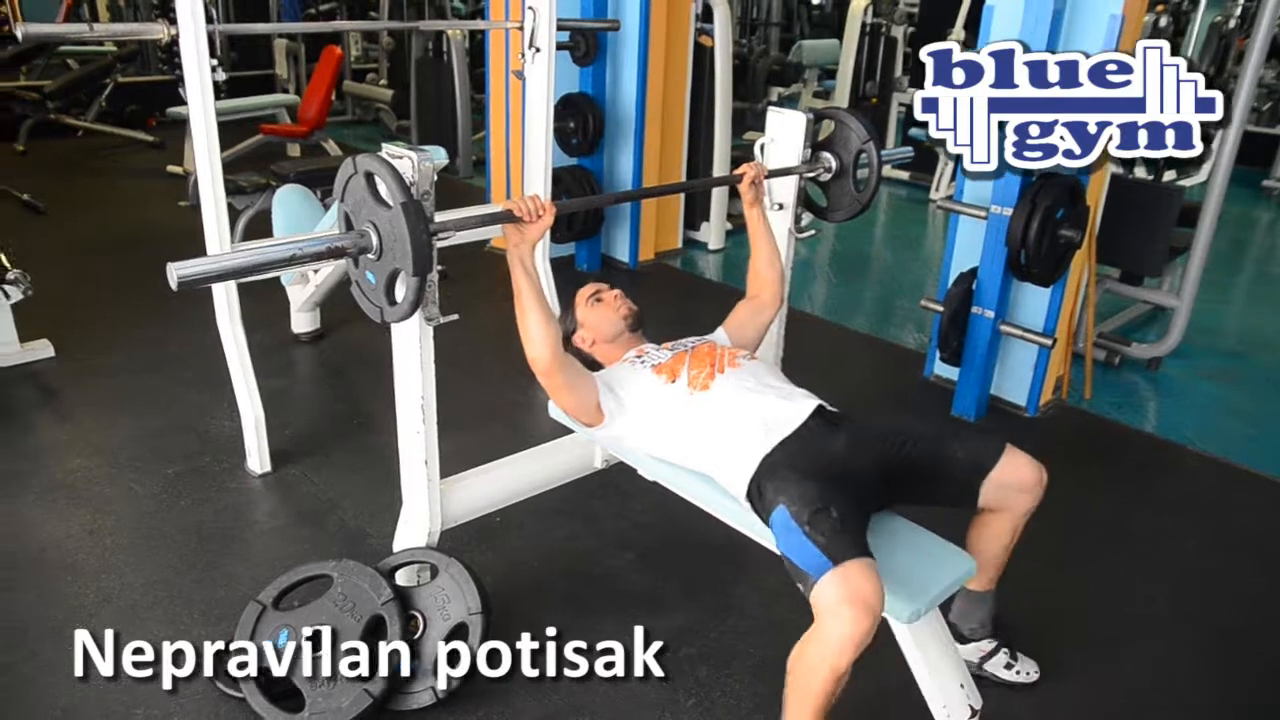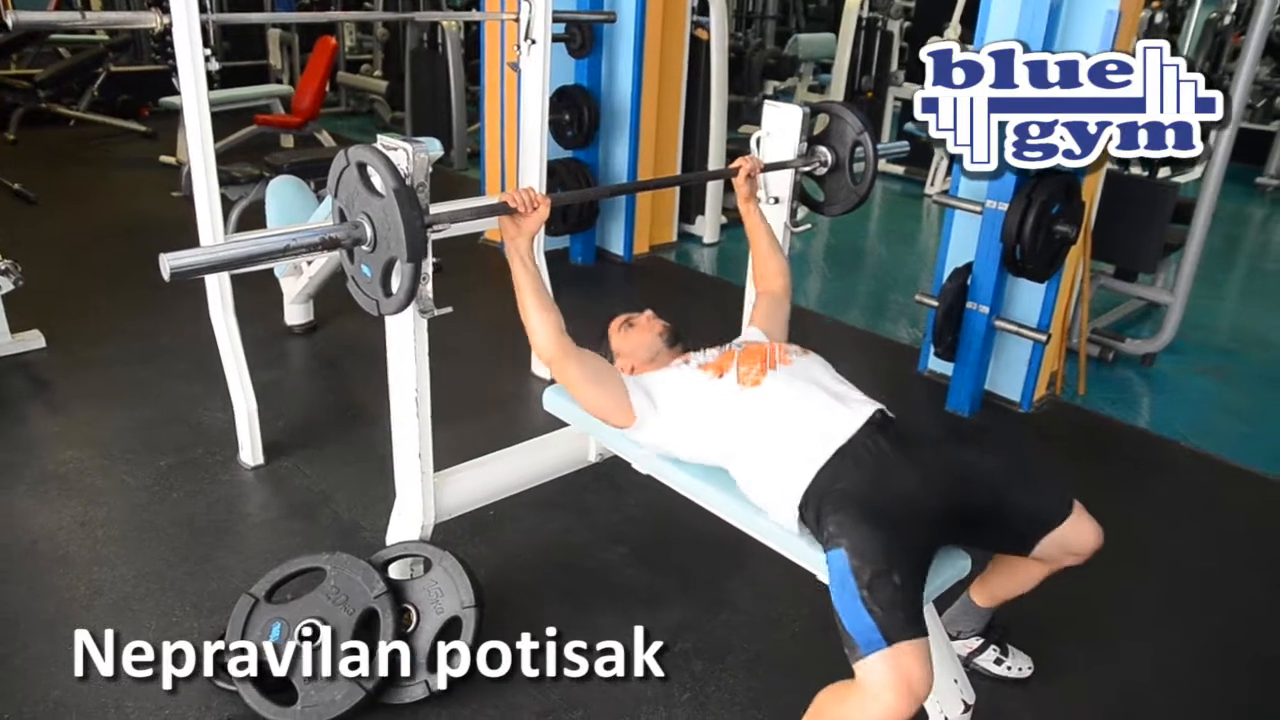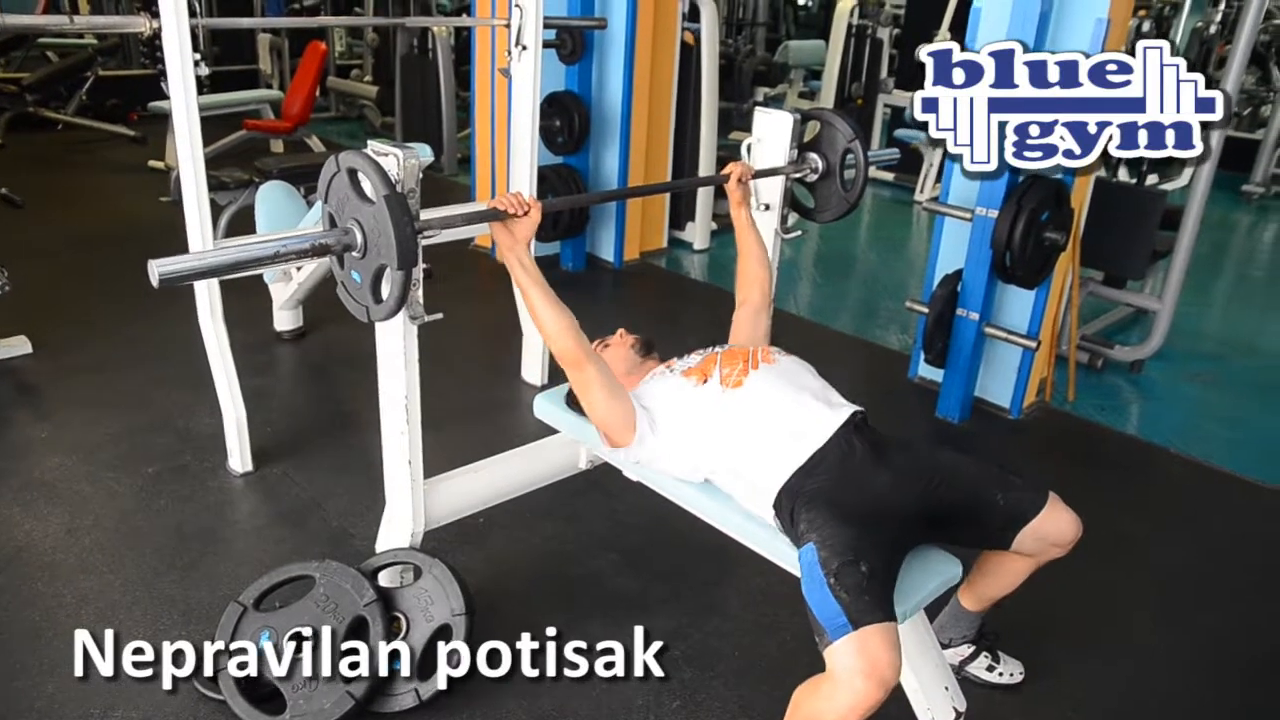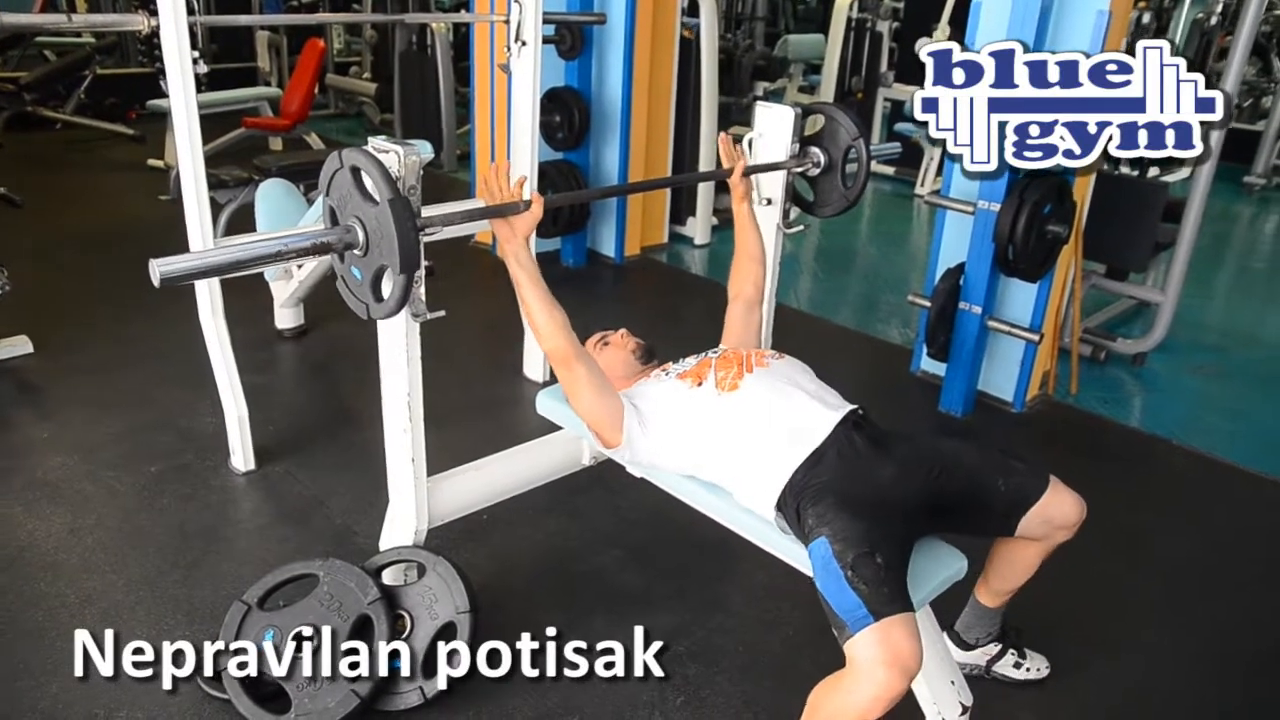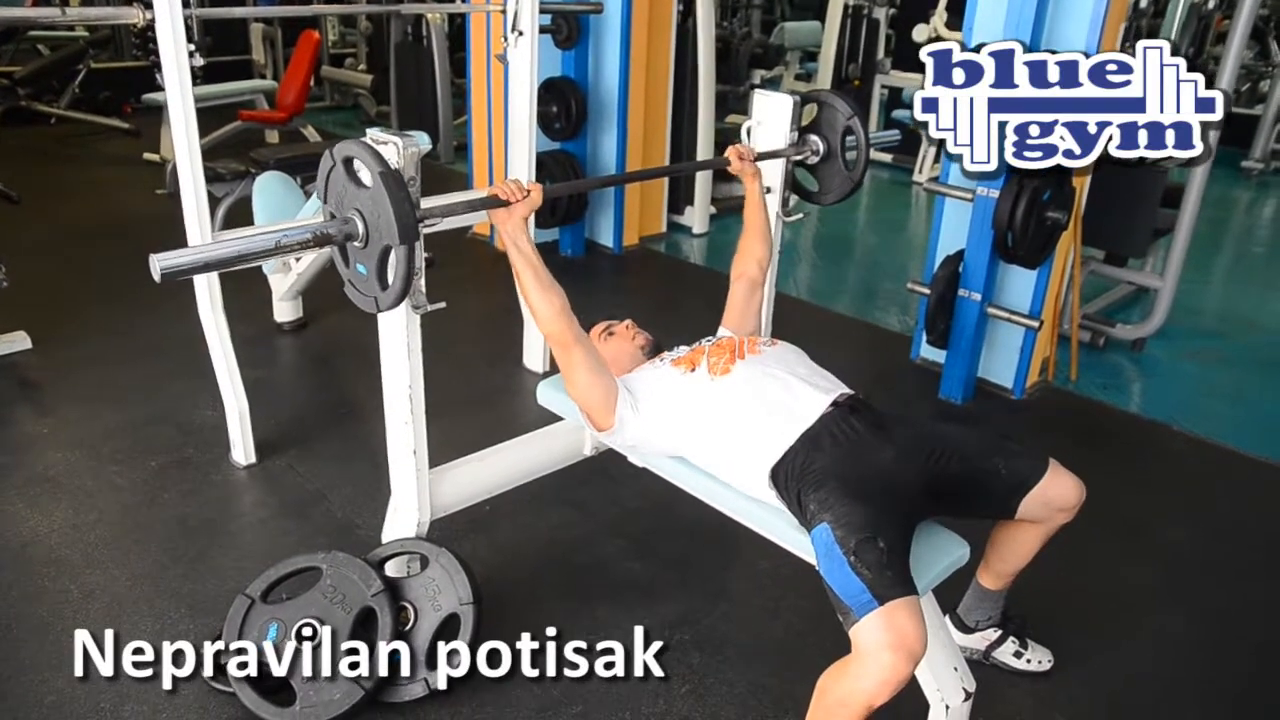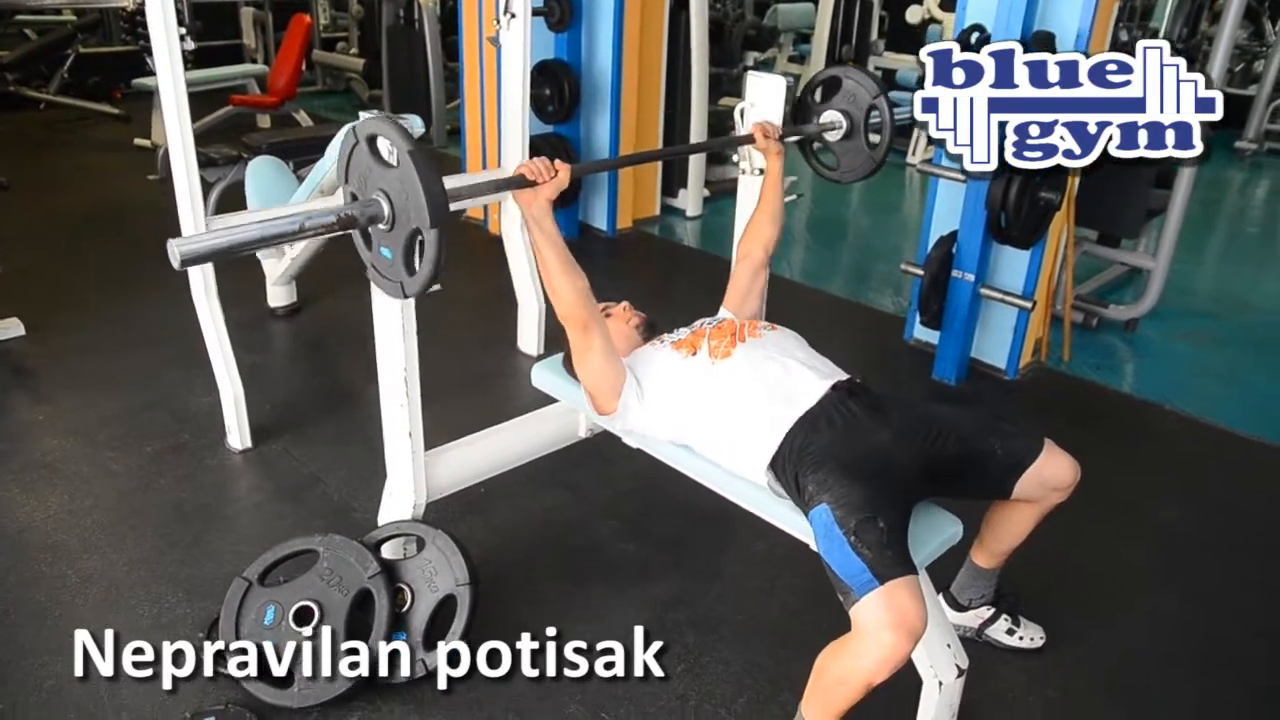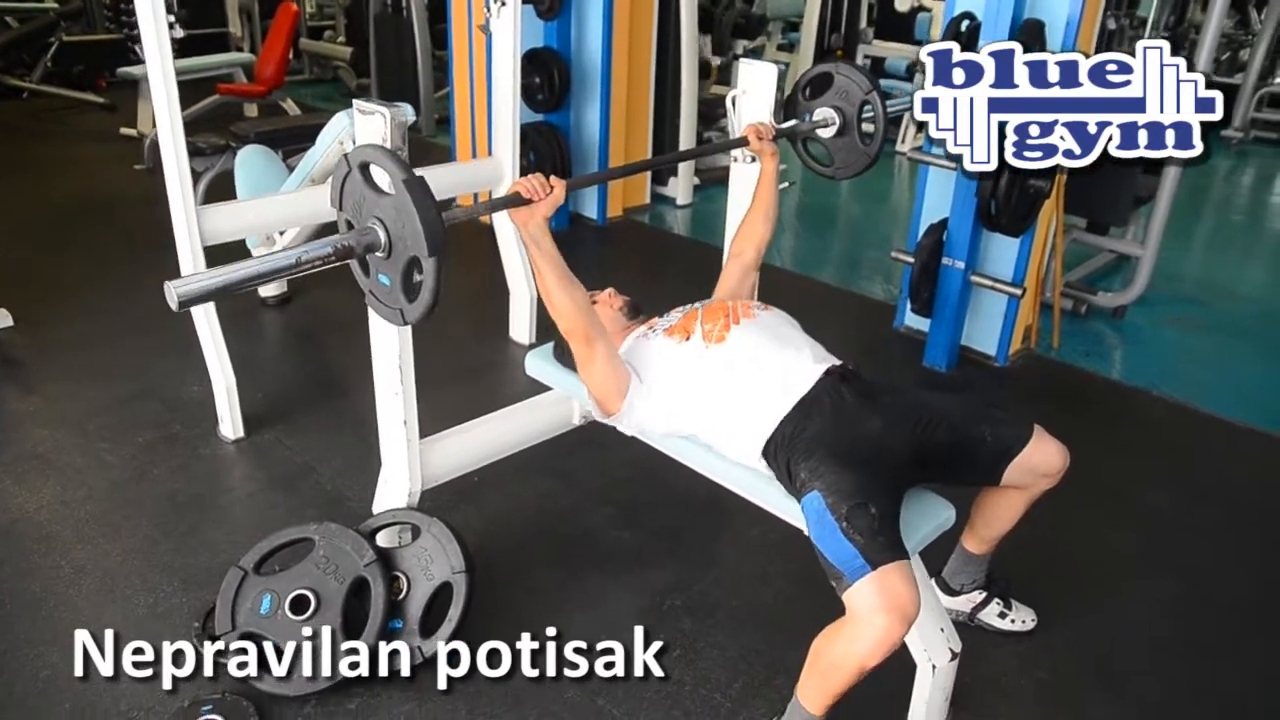
dt=0.7s
person 1, frame 1
left shoulder: (704, 345)
right shoulder: (608, 395)
left elbow: (767, 295)
right elbow: (546, 362)
left wrist: (753, 205)
right wrist: (520, 250)
left hip: (837, 429)
right hip: (780, 467)
left knee: (1023, 478)
right knee: (854, 610)
left ankle: (969, 630)
person 1, frame 2
left shoulder: (740, 353)
right shoulder: (646, 400)
left elbow: (775, 289)
right elbow: (557, 352)
left wrist: (747, 202)
right wrist: (519, 244)
left hip: (899, 447)
right hip: (838, 486)
left knee: (1079, 538)
left ankle: (961, 628)
person 1, frame 3
left shoulder: (719, 360)
right shoulder: (636, 418)
left elbow: (756, 296)
right elbow: (571, 355)
left wrist: (740, 206)
right wrist: (514, 250)
left hip: (873, 449)
right hip: (816, 489)
left knee: (1057, 529)
left ankle: (954, 634)
person 1, frame 4
left shoulder: (716, 360)
right shoulder: (630, 416)
left elbow: (746, 293)
right elbow: (563, 355)
left wrist: (740, 195)
right wrist: (514, 246)
left hip: (875, 443)
right hip: (817, 485)
left knee: (1061, 512)
right knee: (887, 668)
left ankle: (975, 637)
person 1, frame 5
left shoulder: (719, 346)
right shoulder: (627, 404)
left elbow: (749, 274)
right elbow: (562, 337)
left wrist: (751, 182)
right wrist: (513, 231)
left hip: (873, 427)
right hip: (813, 467)
left knee: (1060, 494)
right knee: (892, 652)
left ankle: (976, 622)
person 1, frame 6
left shoulder: (714, 329)
right shoulder: (627, 390)
left elbow: (754, 256)
right elbow: (575, 320)
left wrist: (774, 162)
right wrist: (537, 211)
left hip: (870, 409)
right hip: (811, 449)
left knee: (1056, 474)
right knee: (890, 634)
left ankle: (969, 601)
person 1, frame 7
left shoulder: (700, 313)
right shoulder: (624, 383)
left elbow: (747, 252)
right elbow: (579, 334)
left wrist: (768, 160)
right wrist: (533, 228)
left hip: (860, 395)
right hip: (803, 434)
left knee: (1045, 460)
right knee: (884, 615)
left ankle: (961, 585)
